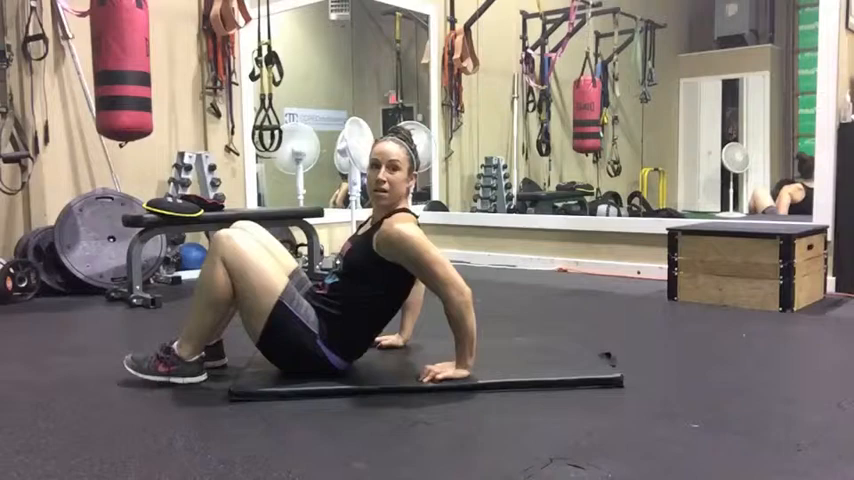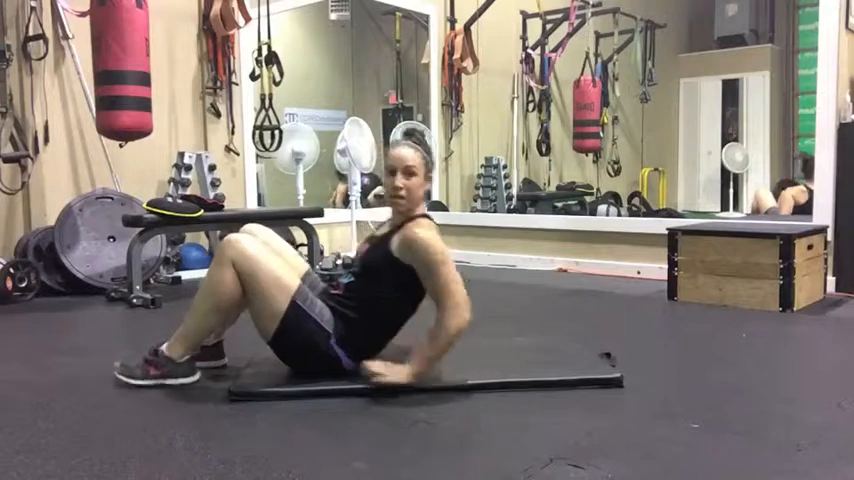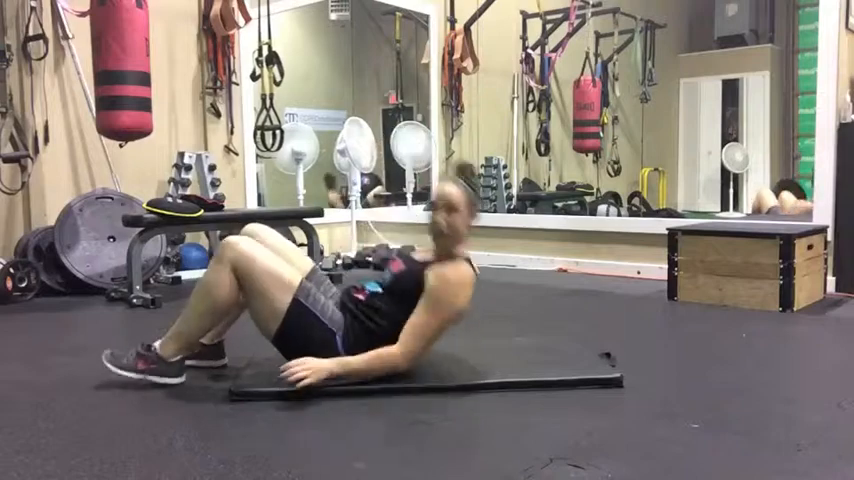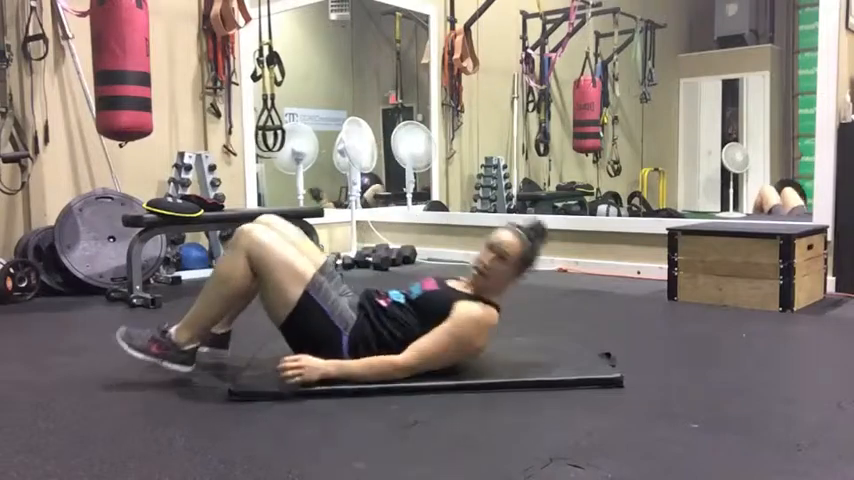
dt=0.2s
person 1, frame 1
left shoulder: (397, 230)
right shoulder: (378, 221)
left elbow: (458, 294)
right elbow: (414, 278)
left wrist: (461, 363)
right wrist: (404, 334)
left hip: (318, 348)
right hip: (316, 314)
left knee: (226, 244)
right knee: (243, 230)
left ankle: (184, 358)
right ankle: (207, 345)
person 1, frame 2
left shoulder: (417, 235)
right shoulder: (397, 225)
left elbow: (458, 315)
right elbow: (400, 287)
left wrist: (411, 370)
right wrist: (378, 327)
left hip: (330, 345)
right hip: (332, 312)
left knee: (235, 249)
right knee: (251, 234)
left ankle: (175, 358)
right ankle: (207, 344)
person 1, frame 3
left shoulder: (453, 277)
right shoulder: (433, 257)
left elbow: (404, 354)
left wrist: (330, 366)
left hip: (337, 337)
right hip: (336, 312)
left knee: (235, 251)
right knee: (254, 234)
left ankle: (167, 356)
right ankle: (207, 344)
person 1, frame 4
left shoulder: (480, 315)
right shoulder: (466, 286)
left elbow: (404, 364)
left wrist: (326, 368)
left hip: (345, 339)
right hip: (352, 311)
left knee: (250, 239)
right knee: (268, 225)
left ankle: (180, 343)
right ankle: (215, 329)
